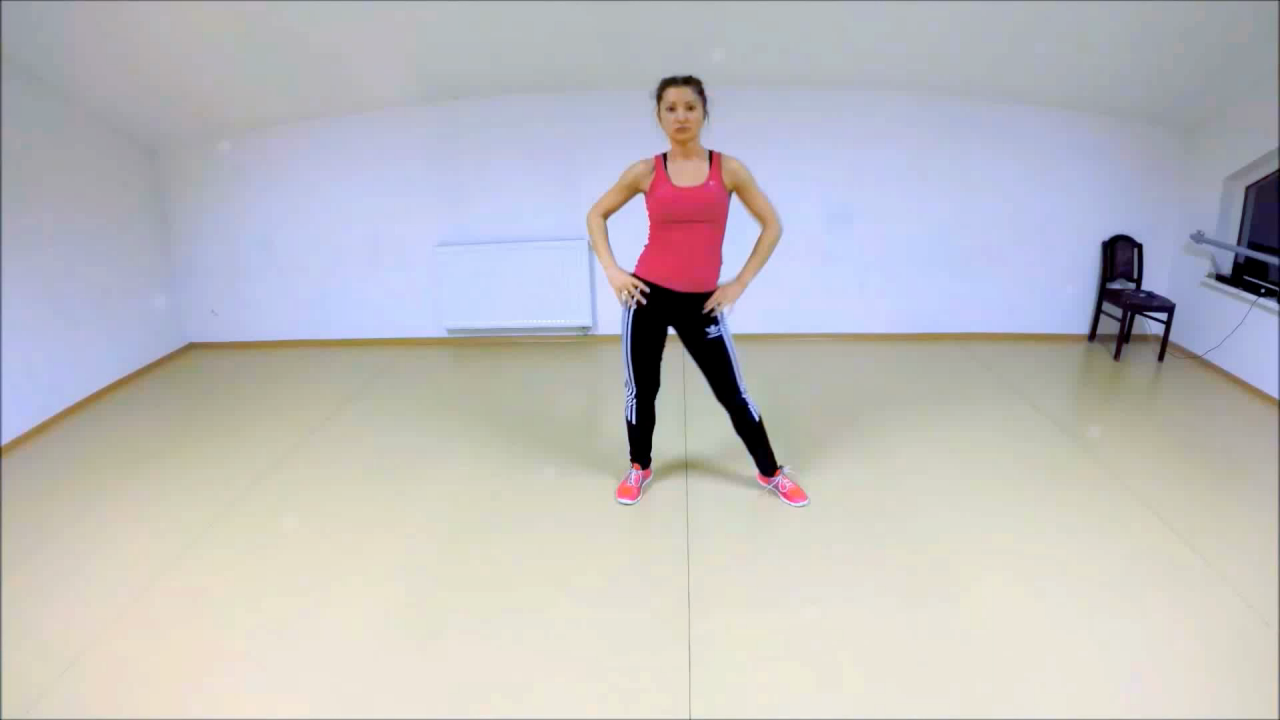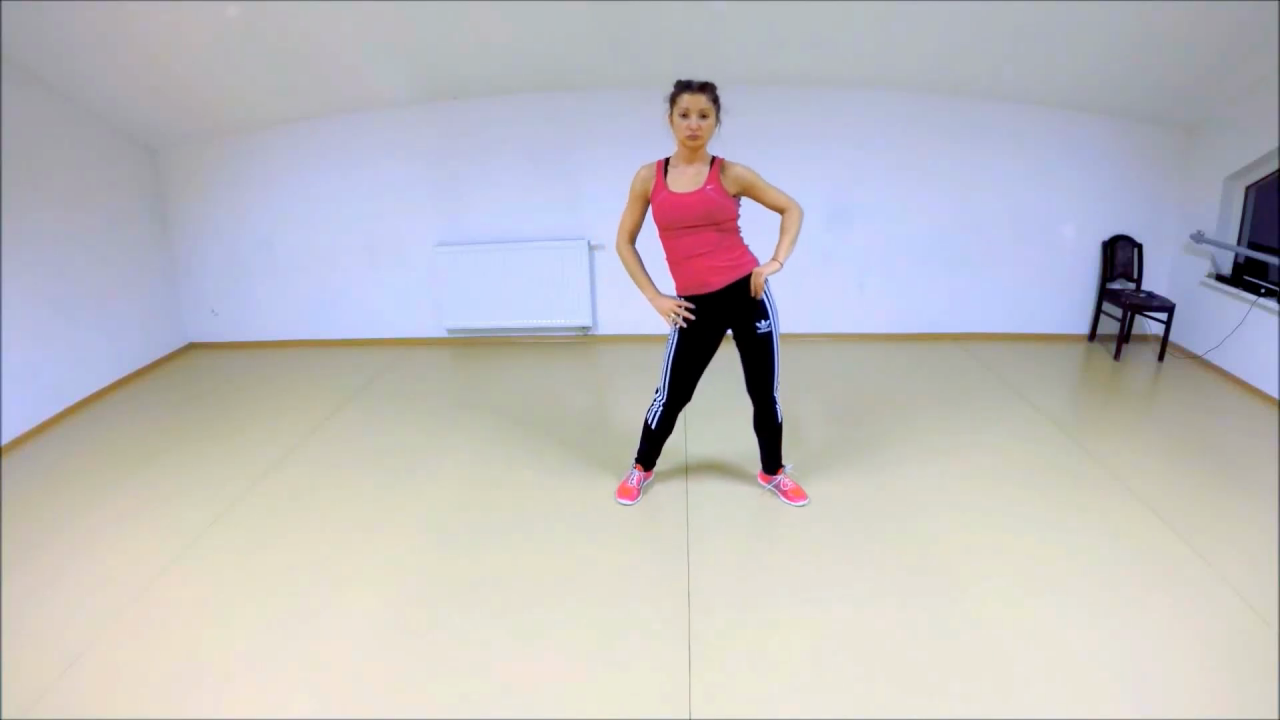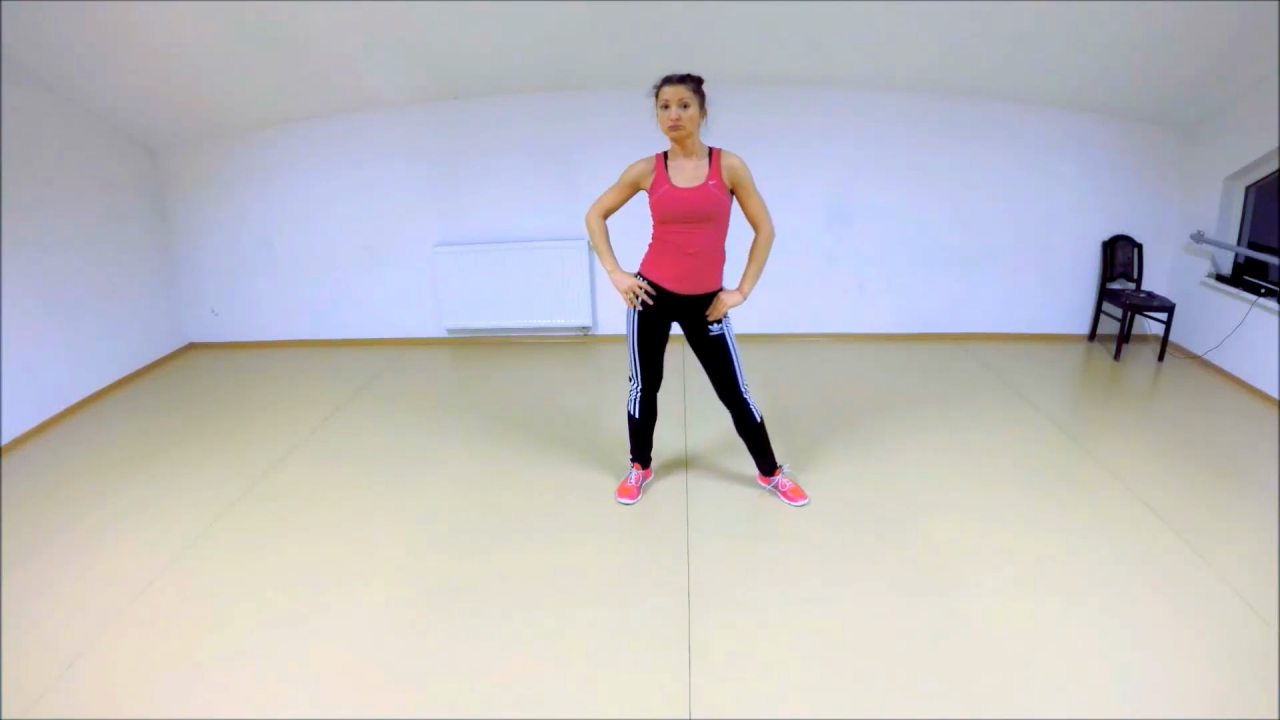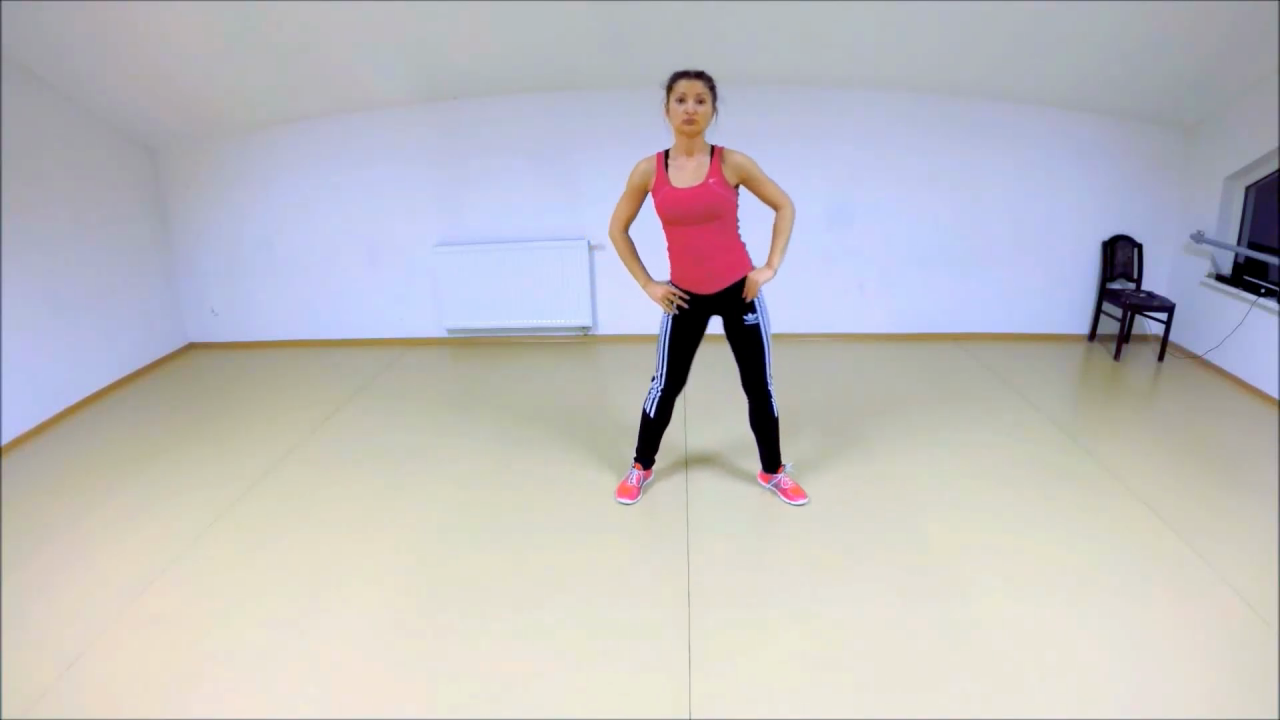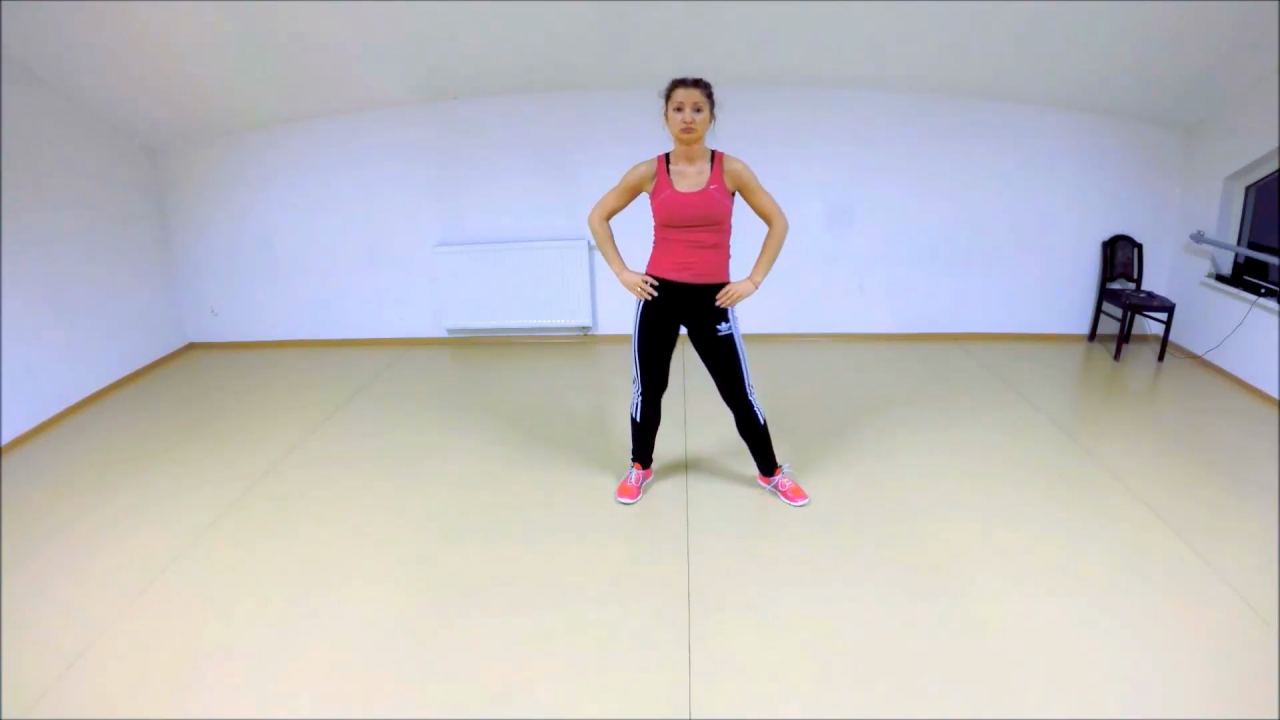
dt=1s
person 1, frame 1
left shoulder: (729, 168)
right shoulder: (645, 171)
left elbow: (772, 225)
right elbow: (597, 215)
left wrist: (740, 283)
right wrist: (611, 269)
left hip: (701, 302)
right hip: (647, 294)
left knee: (732, 393)
right knee: (641, 389)
left ankle: (770, 472)
right ankle: (639, 466)
person 1, frame 2
left shoulder: (731, 174)
right shoulder: (649, 177)
left elbow: (791, 209)
right elbow: (624, 240)
left wrist: (777, 261)
right wrist: (655, 296)
left hip: (746, 293)
right hip: (695, 305)
left knee: (764, 392)
right knee: (672, 395)
left ankle: (773, 471)
right ankle: (642, 467)
person 1, frame 3
left shoulder: (728, 165)
right shoulder: (645, 170)
left elbow: (764, 228)
right elbow: (595, 216)
left wrist: (742, 287)
right wrist: (614, 272)
left hip: (705, 300)
right hip: (652, 294)
left knee: (733, 391)
right knee: (644, 385)
left ankle: (770, 472)
right ankle: (639, 467)
person 1, frame 4
left shoulder: (733, 163)
right shoulder: (648, 170)
left elbow: (784, 206)
right elbow: (618, 229)
left wrist: (771, 266)
right wrist: (648, 284)
left hip: (740, 291)
right hip: (685, 296)
left knee: (759, 386)
right knee: (666, 384)
left ankle: (772, 472)
right ankle: (641, 467)
person 1, frame 5
left shoulder: (731, 170)
right shoulder: (647, 172)
left elbow: (777, 222)
right elbow: (598, 217)
left wrist: (753, 279)
right wrist: (621, 272)
left hip: (712, 298)
right hip: (660, 295)
left knee: (739, 395)
right knee: (647, 390)
left ankle: (770, 473)
right ankle: (640, 467)
